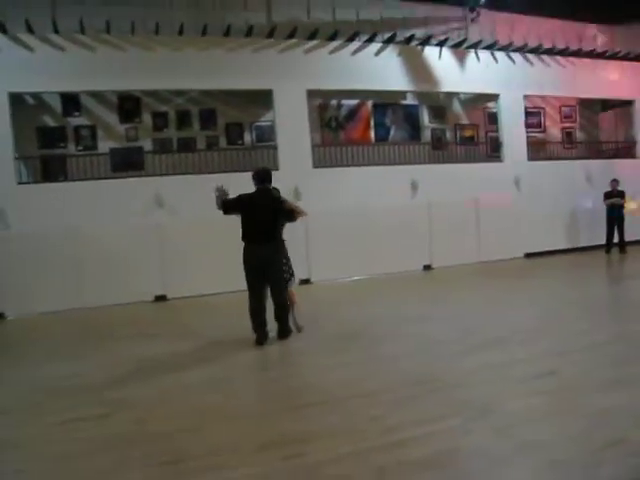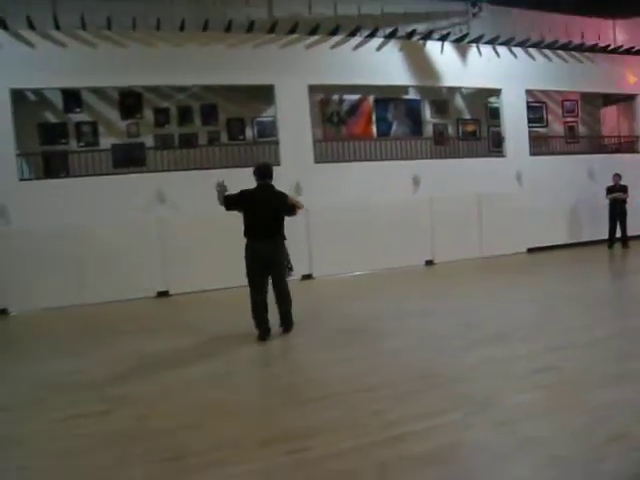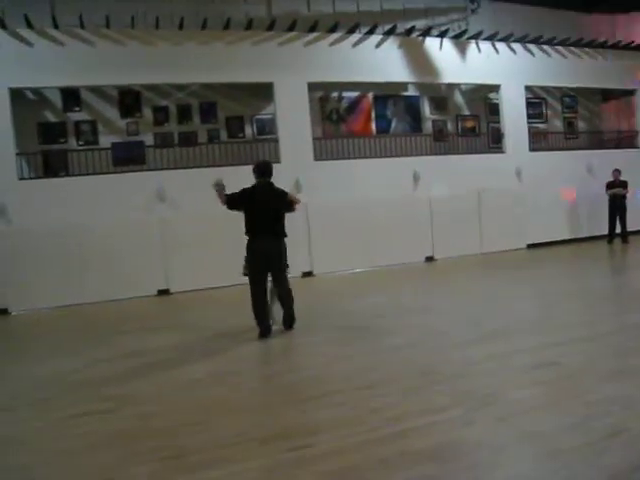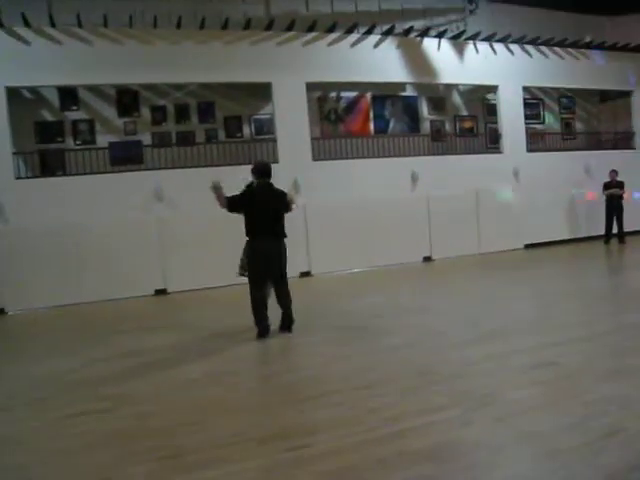
dt=0.1s
person 1, frame 1
left shoulder: (245, 200)
right shoulder: (278, 201)
left elbow: (222, 205)
right elbow: (292, 216)
left wrist: (220, 194)
right wrist: (290, 206)
left hip: (252, 251)
right hip: (273, 251)
left knee: (256, 294)
right knee: (278, 291)
left ankle: (261, 334)
right ankle: (283, 329)
person 1, frame 2
left shoulder: (247, 195)
right shoulder: (280, 197)
left elbow: (224, 201)
right elbow: (293, 211)
left wrist: (221, 190)
left hip: (255, 247)
right hip: (276, 246)
left knee: (258, 290)
right knee: (280, 286)
left ankle: (264, 330)
right ankle: (287, 323)
person 1, frame 3
left shoulder: (248, 193)
right shoulder: (281, 194)
left elbow: (226, 200)
right elbow: (291, 206)
left wrist: (219, 189)
left hip: (257, 245)
right hip: (277, 244)
left knee: (258, 287)
right knee: (282, 283)
left ankle: (264, 328)
right ankle: (289, 320)
person 1, frame 4
left shoulder: (250, 195)
right shoulder: (280, 195)
left elbow: (226, 203)
right elbow: (289, 206)
left wrist: (218, 191)
left hip: (258, 246)
right hip: (278, 245)
left knee: (257, 289)
right knee: (281, 285)
left ankle: (263, 328)
right ankle: (287, 323)
